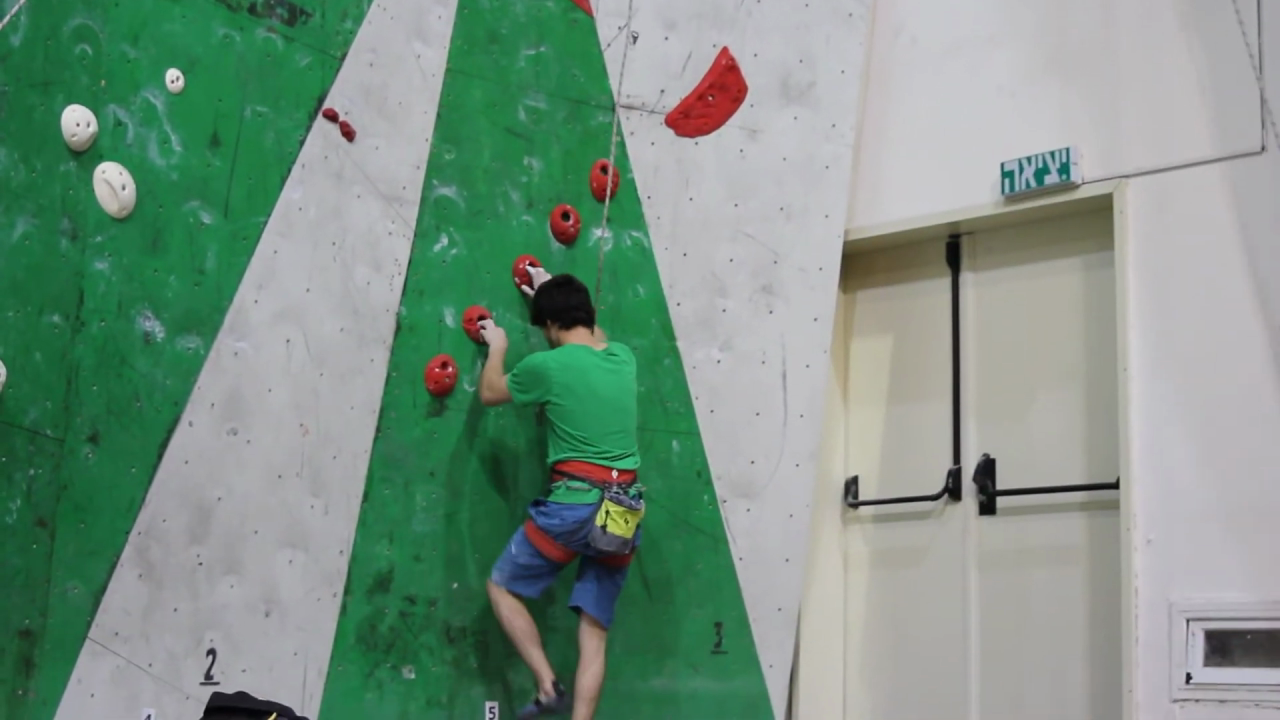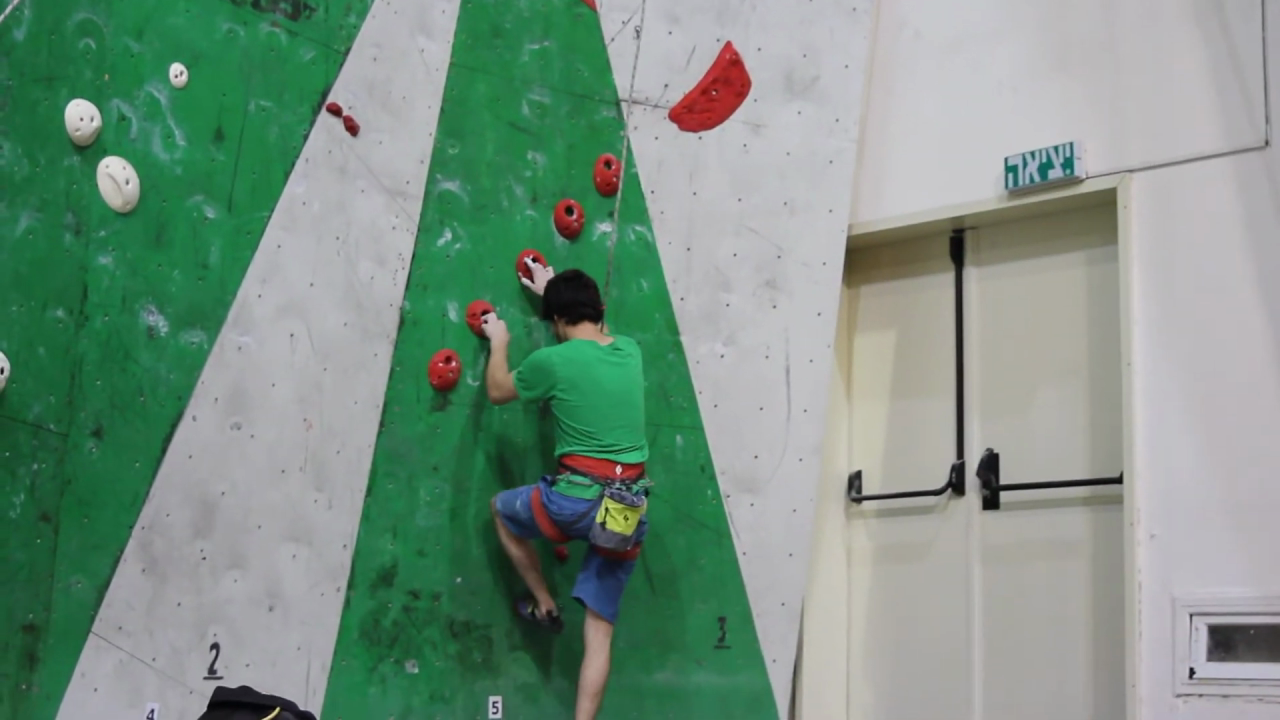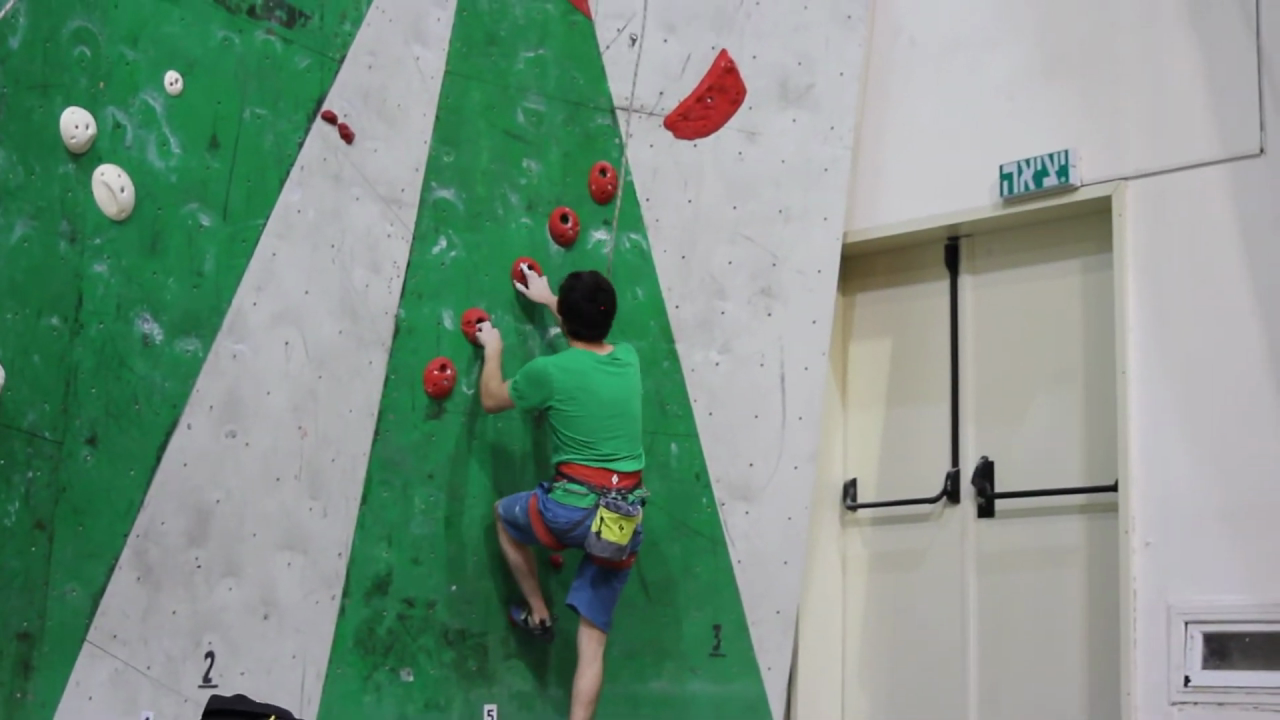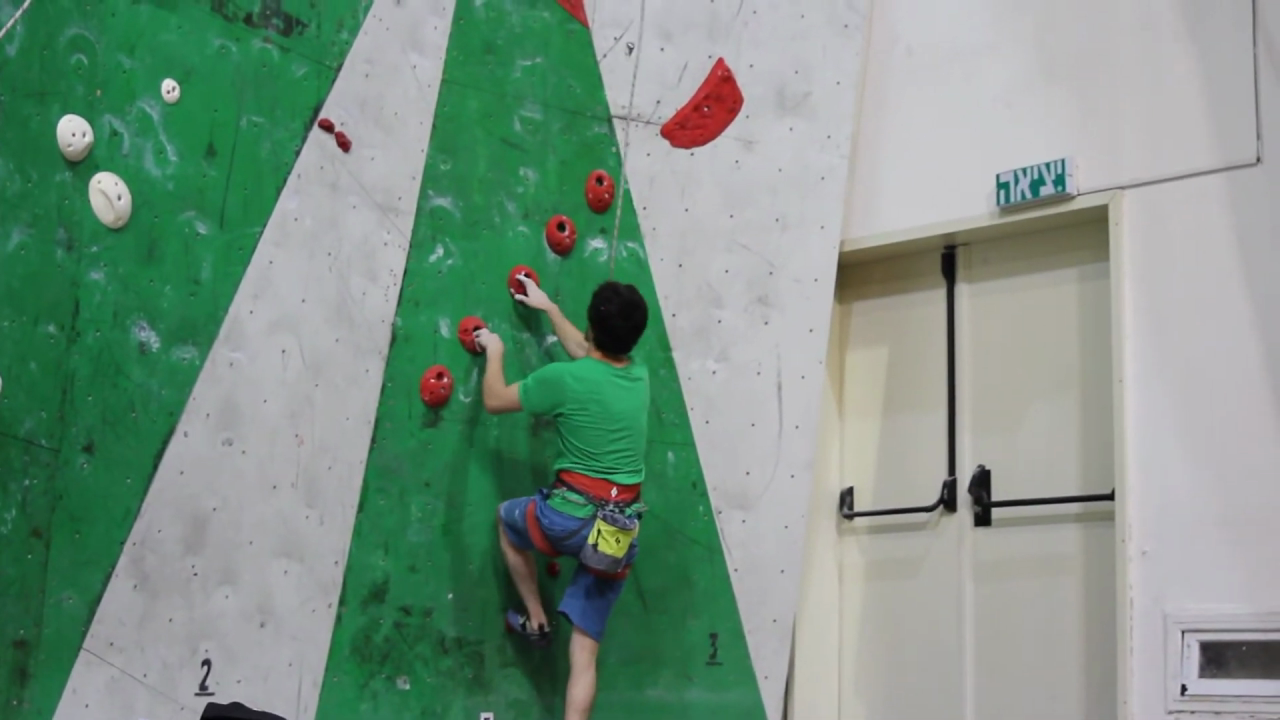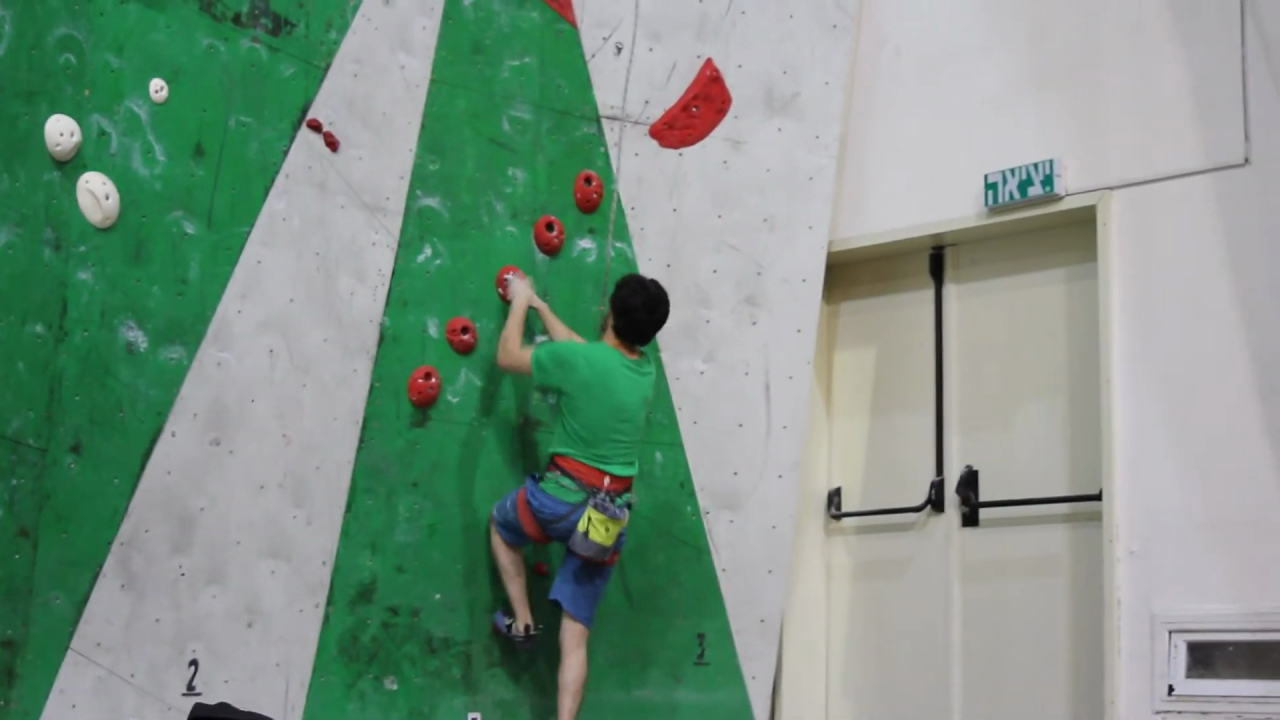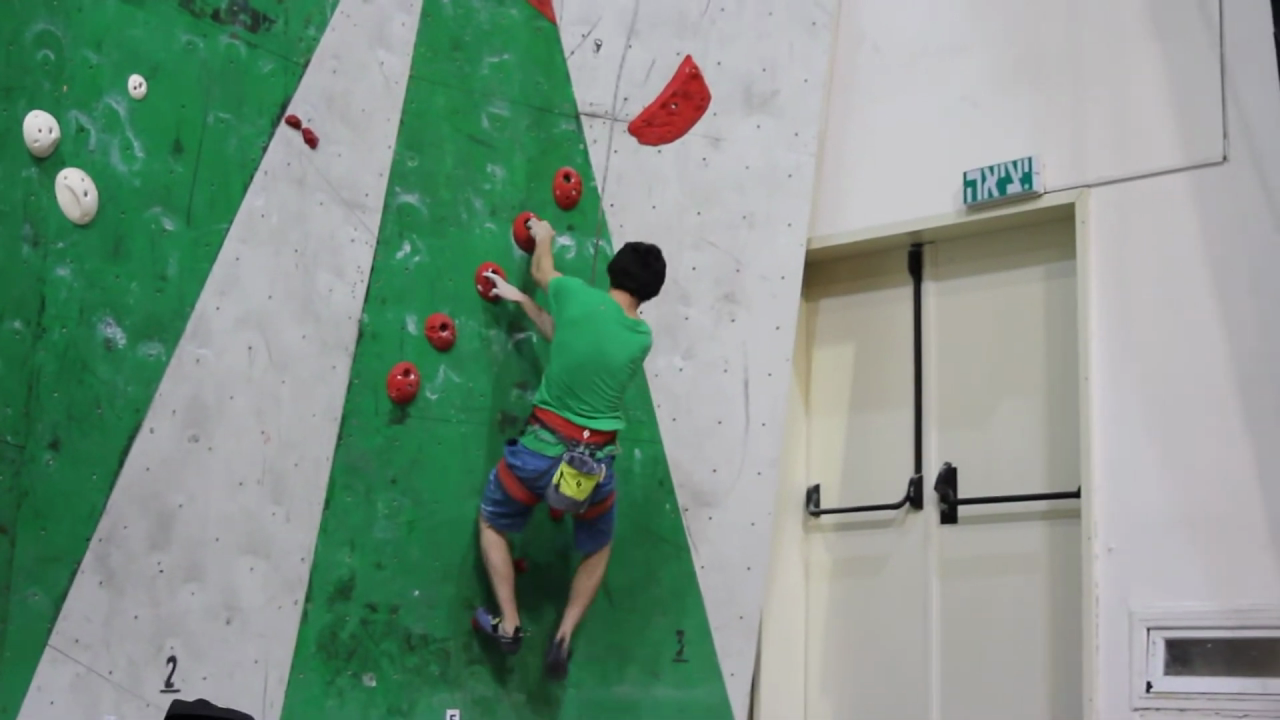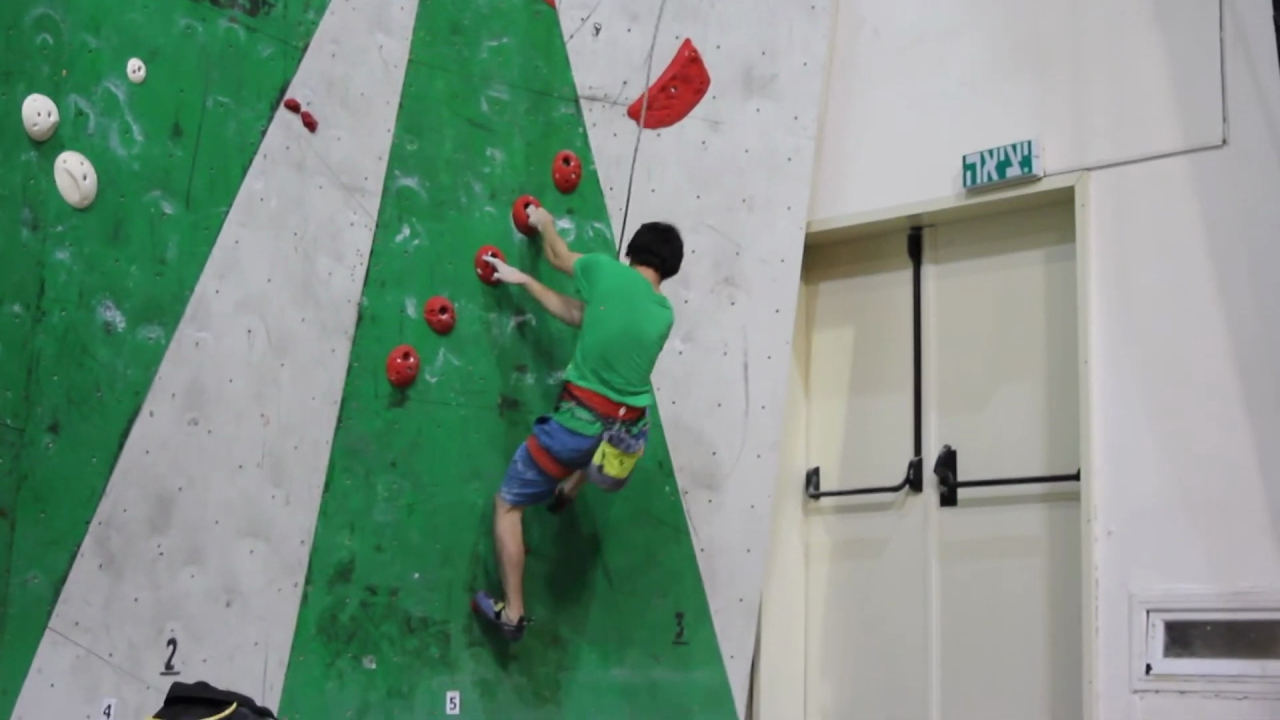
dt=0.4s
person 1, frame 1
left shoulder: (548, 365)
right shoulder: (623, 358)
left elbow: (488, 392)
right elbow: (595, 336)
left wrist: (496, 346)
right wrist: (556, 293)
left hip: (571, 506)
left knee: (501, 588)
right knee: (594, 633)
person 1, frame 2
left shoulder: (553, 360)
right shoulder: (629, 351)
left elbow: (497, 392)
right elbow: (598, 331)
left wrist: (498, 340)
right wrist: (554, 289)
left hip: (575, 499)
right hip: (629, 510)
left knee: (501, 508)
right knee: (599, 630)
left ankle: (544, 606)
person 1, frame 3
left shoulder: (550, 371)
right shoulder: (629, 359)
left elbow: (490, 400)
right elbow: (594, 340)
left wrist: (492, 349)
right wrist: (549, 298)
left hip: (571, 508)
right hip: (626, 520)
left knee: (504, 513)
right knee: (593, 641)
left ankle: (538, 614)
person 1, frame 4
left shoulder: (564, 379)
right shoulder: (639, 374)
left elbow: (495, 400)
right elbow: (591, 356)
left wrist: (494, 350)
right wrist: (548, 307)
left hip: (571, 515)
right hip: (622, 530)
left knee: (506, 517)
right knee: (585, 649)
left ankle: (536, 620)
person 1, frame 5
left shoulder: (574, 359)
right shoulder: (646, 369)
left elbow: (508, 357)
left wrist: (519, 306)
right wrist: (539, 307)
left hip: (561, 497)
right hip: (612, 516)
left knee: (500, 520)
right knee: (574, 634)
left ankle: (522, 622)
person 1, frame 6
left shoulder: (579, 298)
right shoulder: (641, 338)
left elbow: (541, 271)
left wrist: (543, 237)
right wrist: (523, 302)
left hip: (540, 450)
right hip: (594, 465)
left knee: (490, 523)
right knee: (597, 549)
left ankle: (508, 624)
right ankle: (563, 636)
person 1, frame 7
left shoulder: (609, 271)
right shoulder: (665, 313)
left elbow: (558, 256)
left wrist: (545, 224)
right wrist: (527, 282)
left hip: (576, 424)
right hip: (625, 435)
left knee: (508, 504)
left ankle: (512, 613)
right ankle: (568, 488)
